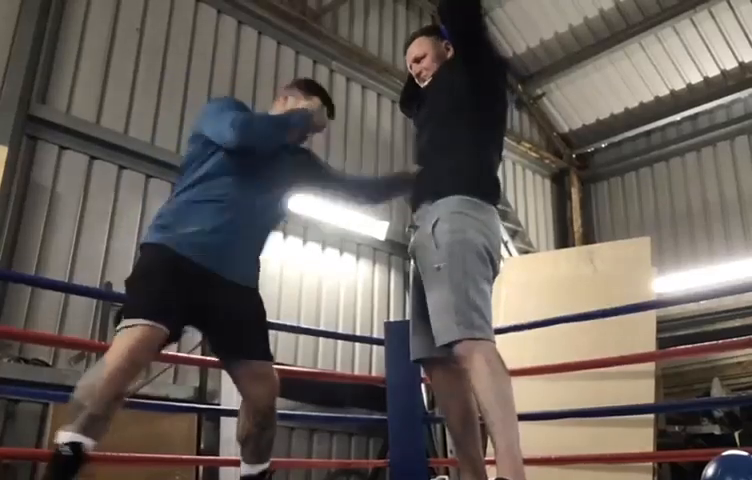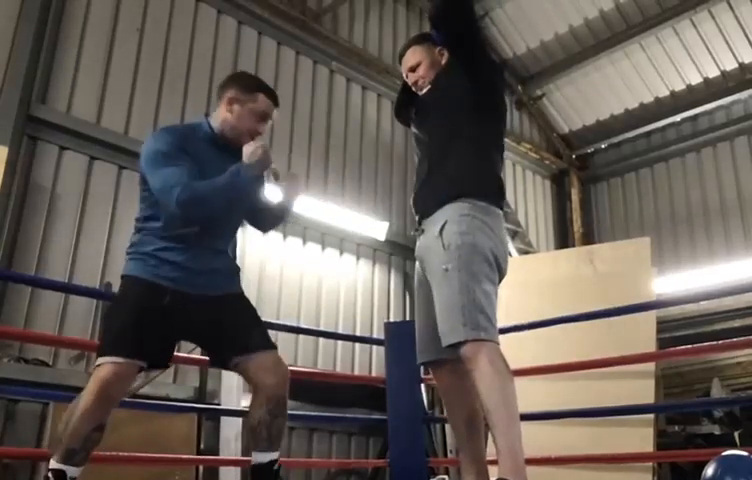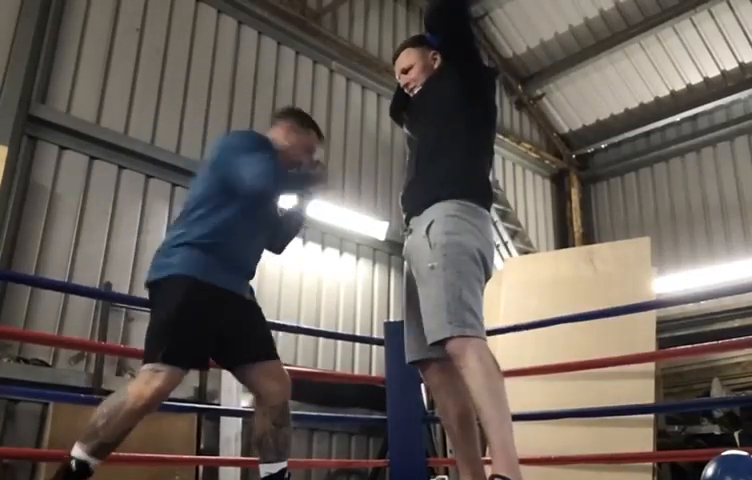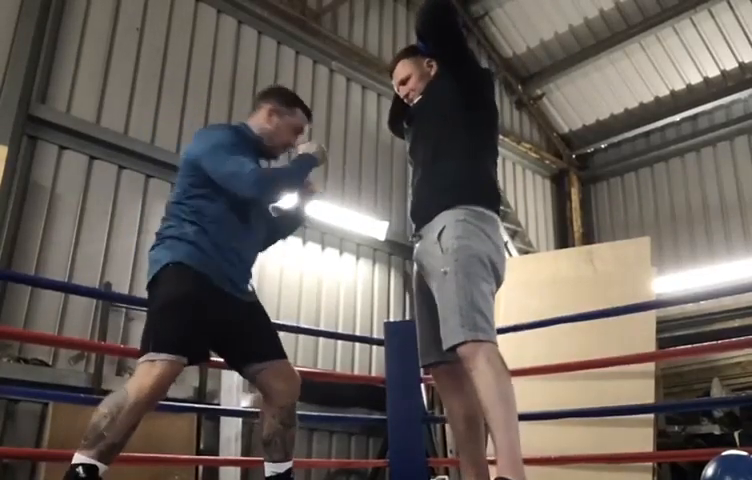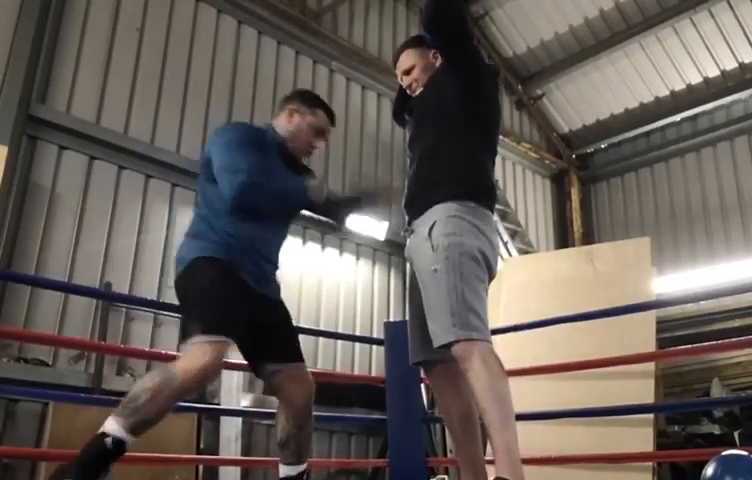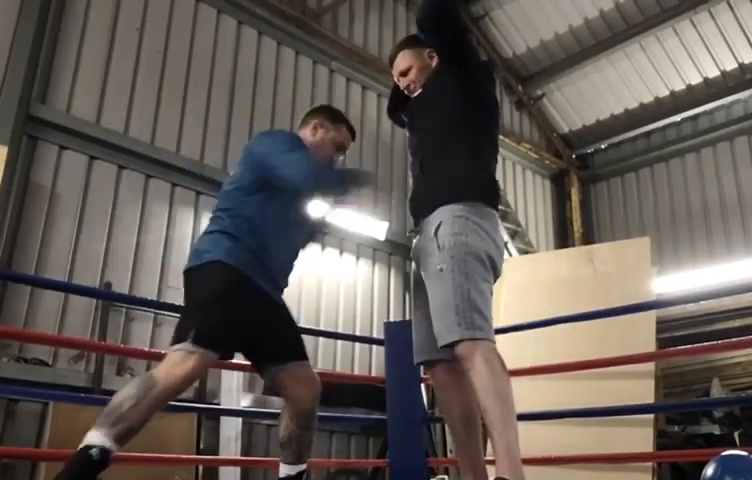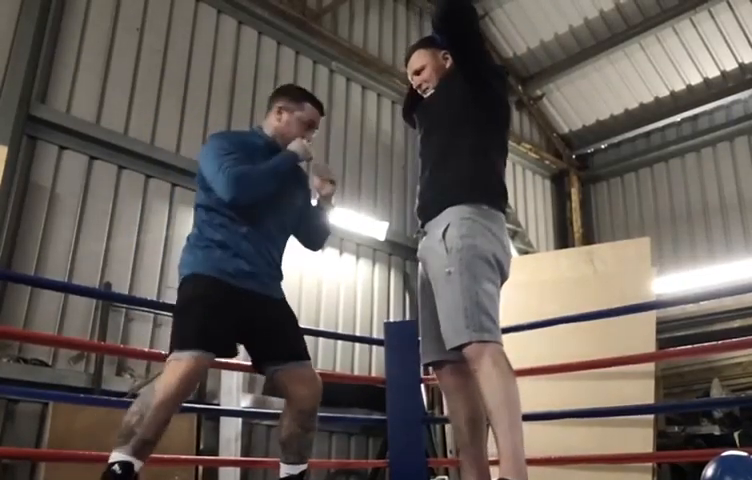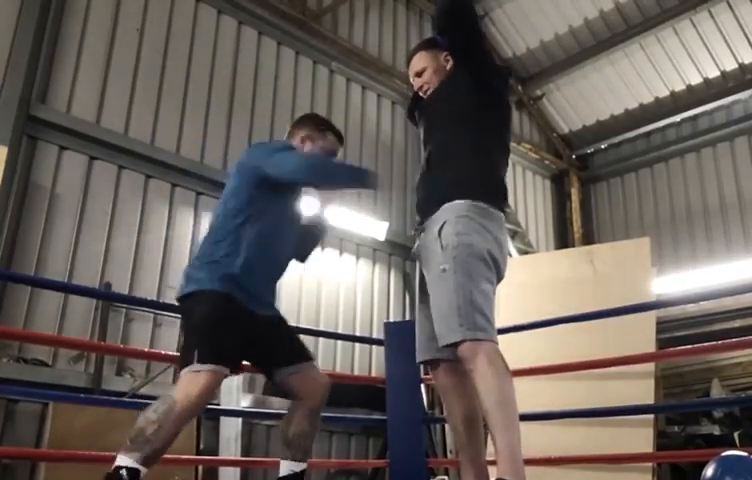
dt=0.4s
person 1, frame 1
left shoulder: (476, 71)
right shoulder: (436, 99)
right elbow: (406, 101)
right wrist: (420, 76)
left hip: (457, 213)
right hip: (430, 225)
left knee: (469, 341)
right knee: (439, 361)
person 1, frame 2
left shoulder: (474, 76)
right shoulder: (434, 108)
right elbow: (400, 110)
left wrist: (425, 48)
right wrist: (415, 85)
left hip: (462, 218)
right hip: (433, 231)
left knee: (473, 342)
right knee: (445, 362)
person 1, frame 3
left shoulder: (466, 80)
right shoulder: (426, 108)
right elbow: (396, 110)
left wrist: (428, 43)
right wrist: (410, 86)
left hip: (450, 218)
right hip: (423, 229)
left knee: (461, 339)
right knee: (435, 362)
person 1, frame 4
left shoulder: (464, 83)
right shoulder: (426, 116)
right elbow: (394, 121)
left wrist: (421, 55)
right wrist: (407, 98)
left hip: (460, 225)
right hip: (431, 238)
left knee: (472, 344)
right knee: (445, 367)
person 1, frame 5
left shoulder: (468, 78)
right shoulder: (429, 105)
right elbow: (398, 112)
left wrist: (425, 42)
right wrist: (411, 90)
left hip: (453, 219)
right hip: (426, 229)
left knee: (465, 342)
right knee: (438, 363)
person 1, frame 6
left shoulder: (466, 78)
right shoulder: (428, 107)
right elbow: (395, 110)
right wrist: (407, 90)
left hip: (458, 218)
right hip: (432, 231)
left knee: (470, 342)
right knee: (441, 362)
person 1, frame 7
left shoulder: (477, 82)
right shoulder: (438, 108)
right elbow: (408, 110)
right wrist: (420, 89)
left hip: (465, 222)
right hip: (436, 234)
left knee: (477, 344)
right knee: (448, 364)
person 1, frame 8
left shoulder: (479, 81)
right shoulder: (440, 106)
right elbow: (413, 111)
right wrist: (423, 90)
left hip: (462, 218)
right hip: (436, 229)
left knee: (472, 343)
right knee: (444, 361)
person 2, frame 1
left shoulder: (290, 157)
right shoulder: (225, 112)
left elbow: (355, 189)
right elbow: (243, 135)
left wrist: (406, 180)
right wrist: (301, 120)
left hip: (235, 277)
right hip: (175, 254)
left knee: (262, 389)
right knee: (133, 347)
person 2, frame 2
left shoulder: (244, 160)
right shoulder: (168, 142)
left elbow: (263, 220)
right elbow: (183, 203)
left wrist: (286, 201)
right wrist: (246, 172)
left hip: (219, 290)
right hip: (153, 281)
left knee: (273, 377)
right knee: (108, 379)
person 2, frame 3
left shoulder: (256, 177)
right shoulder: (245, 146)
left elbow: (276, 241)
right elbow: (265, 183)
left wrist: (302, 198)
right wrist: (304, 176)
left hip: (229, 290)
right hip: (188, 278)
left knee: (275, 387)
right knee: (154, 385)
person 2, frame 4
left shoulder: (248, 167)
right shoulder: (218, 139)
left elbow: (269, 233)
right elbow: (255, 185)
left wrist: (299, 202)
right wrist: (306, 161)
left hip: (232, 289)
right hip: (186, 270)
left knee: (284, 384)
right knee: (156, 375)
person 2, frame 5
left shoulder: (290, 169)
right shoulder: (235, 138)
left elbow: (330, 210)
right elbow: (240, 193)
left wrist: (369, 197)
right wrist: (303, 189)
left hip: (259, 284)
right hip: (212, 264)
left knee: (299, 390)
right knee: (203, 360)
person 2, frame 6
left shoulder: (301, 184)
right shoulder: (276, 144)
left elbow: (291, 238)
right elbow: (314, 175)
right wrist: (356, 179)
left hip: (262, 288)
right hip: (224, 268)
left knee: (305, 389)
right knee: (184, 365)
person 2, frame 7
left shoulder: (293, 178)
right shoulder: (225, 145)
left elbow: (313, 239)
right elbow: (235, 189)
left wrist: (323, 203)
right wrist: (291, 158)
left hip: (264, 291)
right hip: (211, 277)
left knee: (306, 388)
right knee: (184, 372)
person 2, frame 8
left shoulder: (288, 196)
right shoulder: (264, 156)
left elbow: (299, 250)
right elbow: (307, 170)
left wrist: (321, 215)
right wrist: (364, 177)
left hip: (258, 304)
right hip: (215, 292)
left knee: (314, 388)
right knee: (198, 388)
